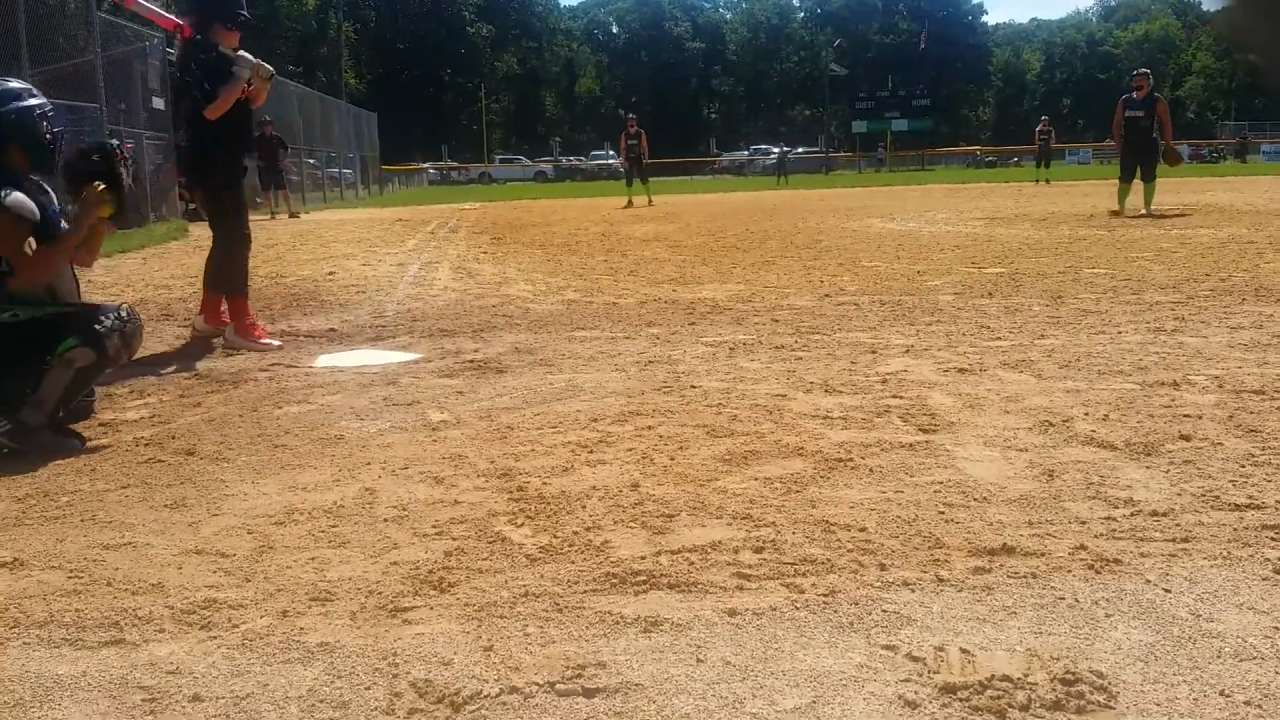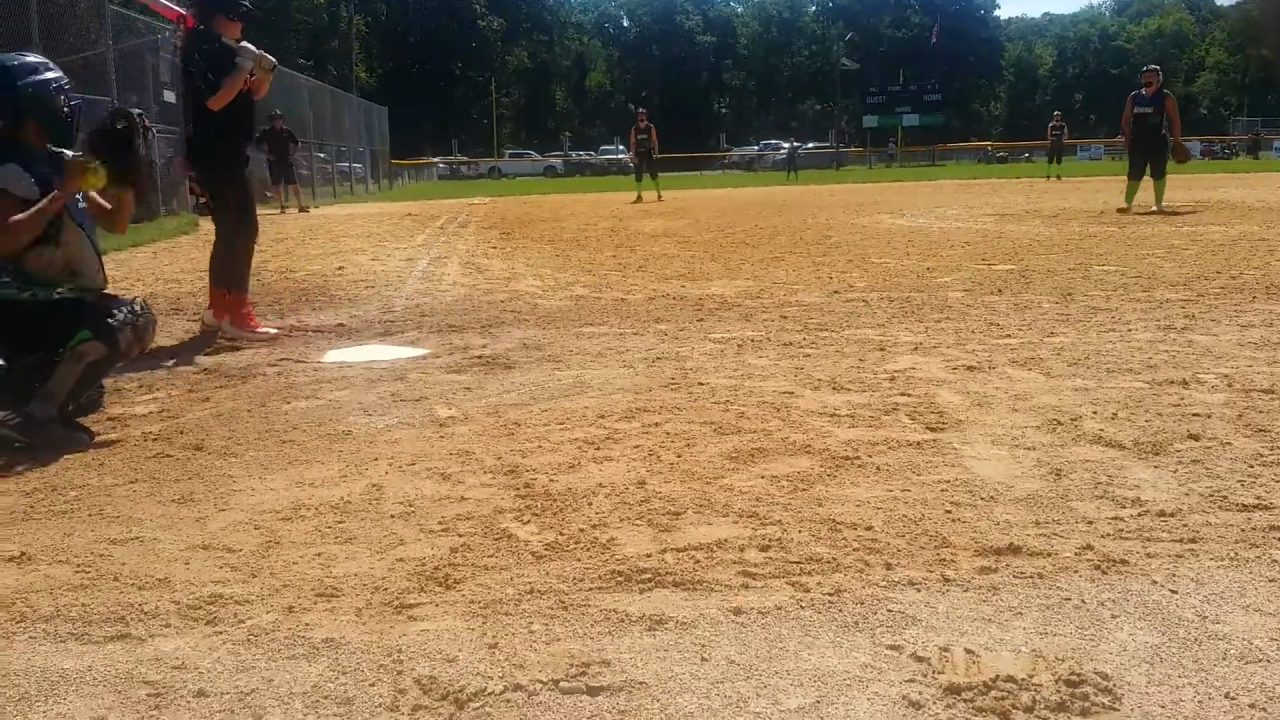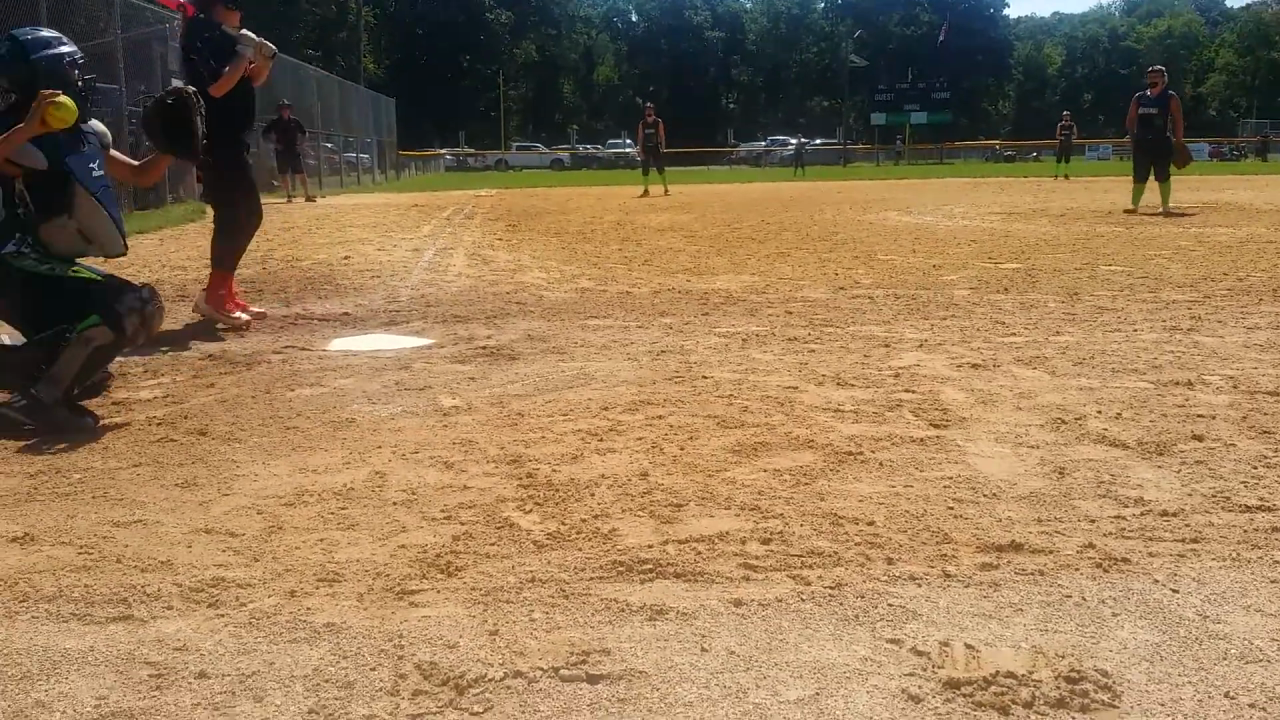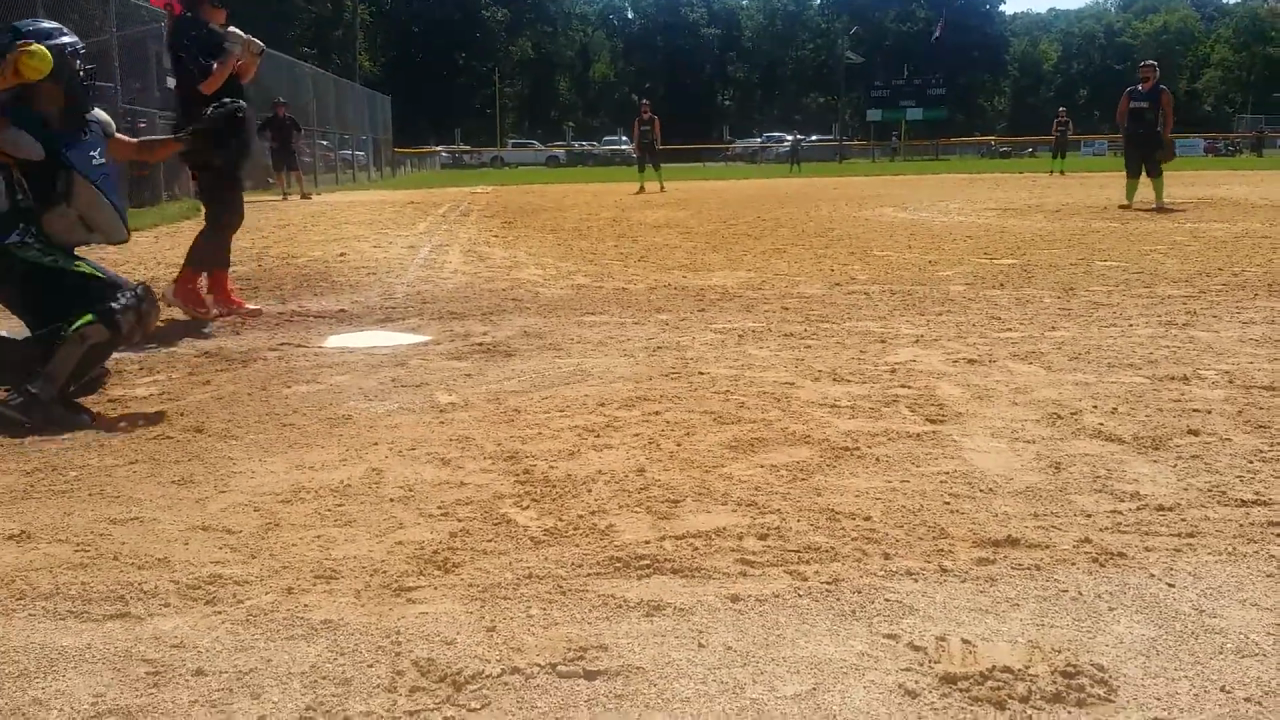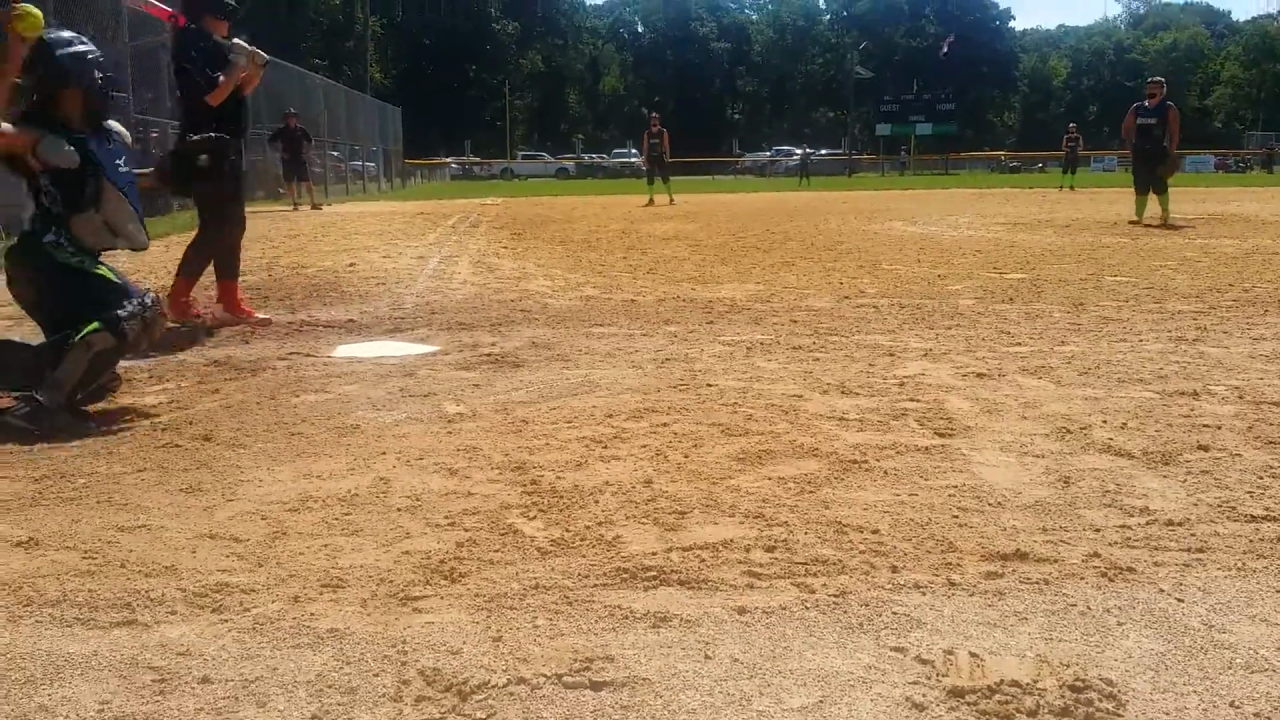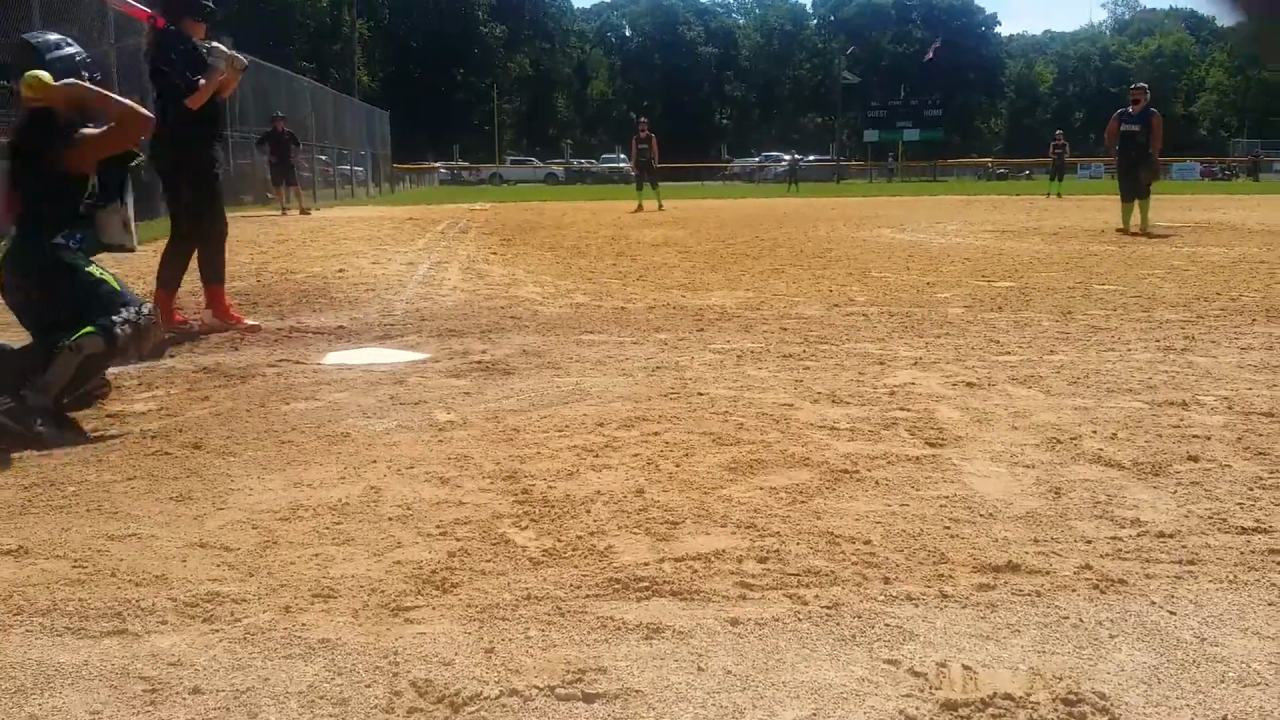
dt=0.1s
person 1, frame 1
left shoulder: (34, 189)
left elbow: (83, 255)
right elbow: (32, 275)
left wrist: (99, 211)
right wrist: (83, 220)
left knee: (74, 399)
right knee: (119, 324)
person 1, frame 2
left shoulder: (58, 162)
left elbow: (116, 221)
left wrist: (124, 177)
right wrist: (61, 194)
left hip: (36, 297)
left knee: (80, 390)
right knee: (130, 320)
right ankle: (36, 416)
person 1, frame 3
left shoulder: (87, 135)
left elbow: (142, 176)
left hip: (52, 269)
left knee: (86, 370)
right knee: (138, 305)
right ankle: (42, 399)
person 1, frame 4
left shoulder: (89, 124)
left elbow: (138, 150)
left wrist: (187, 141)
left hip: (52, 259)
right knee: (133, 305)
right ankle: (39, 397)
person 1, frame 5
left shoulder: (103, 133)
right shoulder: (42, 138)
left elbow: (115, 180)
left hip: (71, 261)
right hip: (50, 262)
left knee: (93, 372)
right knee: (140, 311)
right ankle: (43, 404)
person 1, frame 6
right shoulder: (75, 141)
right elbow: (137, 124)
right wrist: (79, 91)
left hip: (47, 266)
right hip: (55, 268)
left knee: (88, 384)
right knee: (139, 323)
person 2, frame 1
left shoulder: (225, 59)
right shoulder: (199, 58)
left elbow: (250, 103)
right elbow: (212, 109)
left wrist: (261, 80)
right wrist: (241, 75)
left hip: (226, 161)
right hip: (211, 162)
left knee: (227, 238)
right knee: (235, 237)
left ankle: (210, 316)
right ankle: (241, 324)
person 2, frame 2
left shoulder: (227, 50)
right shoulder: (200, 50)
left elbow: (253, 93)
right elbow: (215, 100)
left wrist: (264, 71)
right wrist: (244, 67)
left hip: (229, 152)
right hip: (214, 154)
left knee: (231, 230)
right knee: (242, 228)
left ankle: (220, 310)
right ankle: (237, 312)
person 2, frame 3
left shoulder: (227, 38)
right shoulder: (201, 37)
left elbow: (252, 81)
right elbow: (216, 88)
left wrist: (263, 59)
right wrist: (244, 55)
left hip: (229, 140)
right hip: (216, 141)
left knee: (231, 216)
right knee: (246, 214)
left ankle: (222, 295)
right ankle: (214, 294)
person 2, frame 4
left shoulder: (212, 36)
right shoulder: (188, 35)
left elbow: (238, 79)
right elbow: (207, 84)
left wrist: (251, 56)
right wrist: (232, 51)
left knee: (226, 214)
right knee: (226, 215)
left ankle: (221, 294)
right ankle: (183, 285)
person 2, frame 5
left shoulder: (215, 48)
right shoulder: (192, 47)
left elbow: (241, 90)
right elbow: (213, 96)
left wrist: (254, 68)
right wrist: (237, 63)
left hip: (224, 146)
right hip: (205, 148)
left knee: (229, 225)
right knee: (218, 226)
left ankle: (230, 303)
right ankle: (178, 298)
person 2, frame 6
left shoulder: (193, 50)
right shoulder: (169, 48)
left elbow: (216, 95)
right elbow: (192, 98)
left wrist: (233, 72)
right wrist: (217, 67)
left hip: (200, 154)
right hip: (180, 155)
left knee: (213, 230)
right knee: (187, 231)
left ankle: (218, 309)
right ankle: (163, 310)
